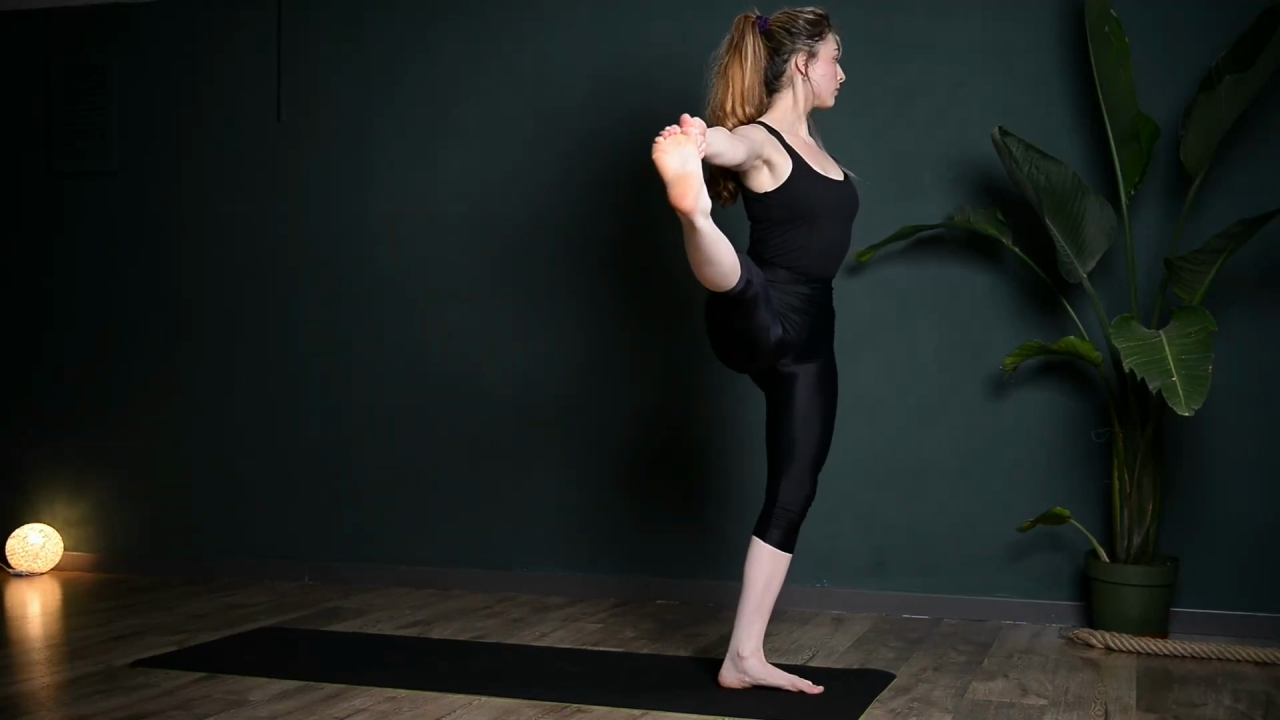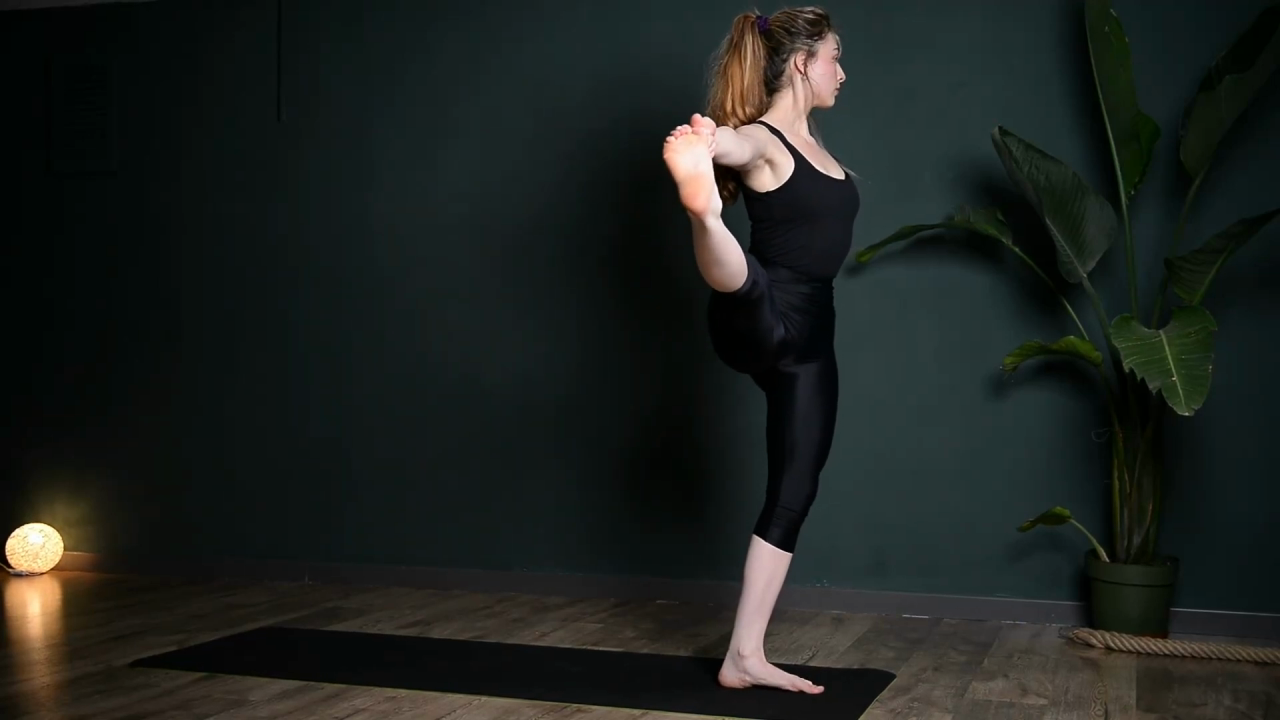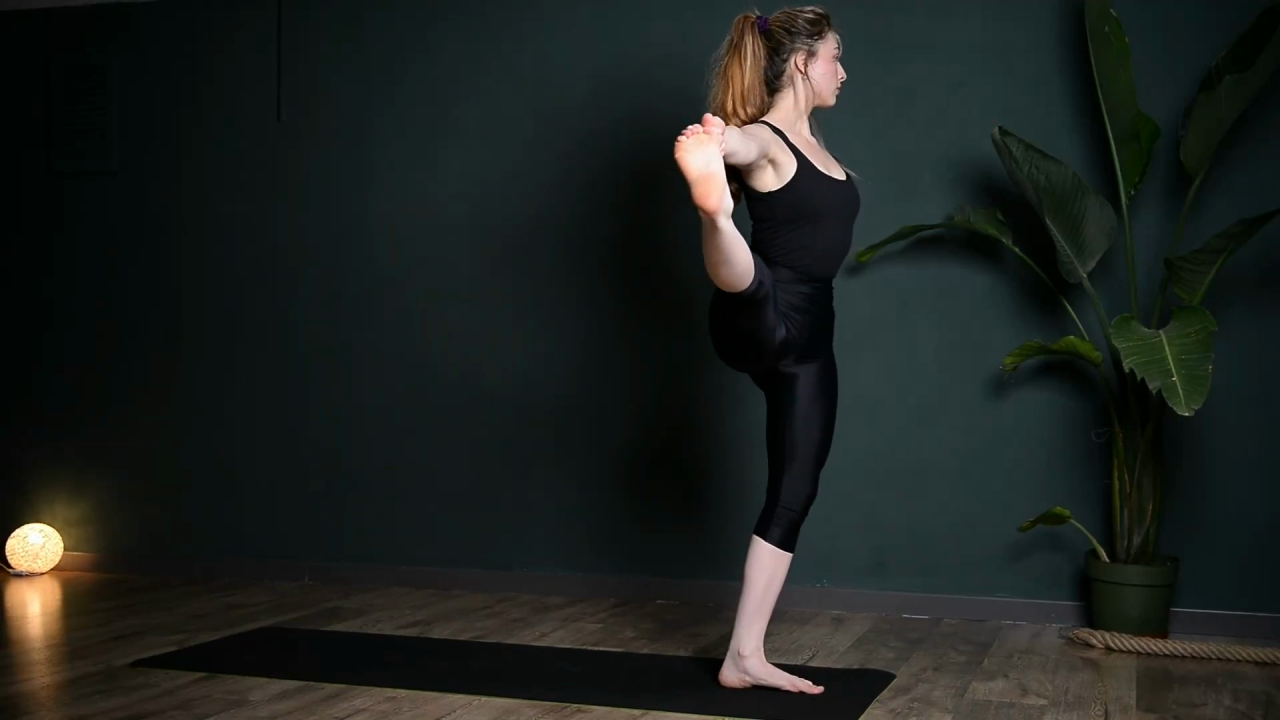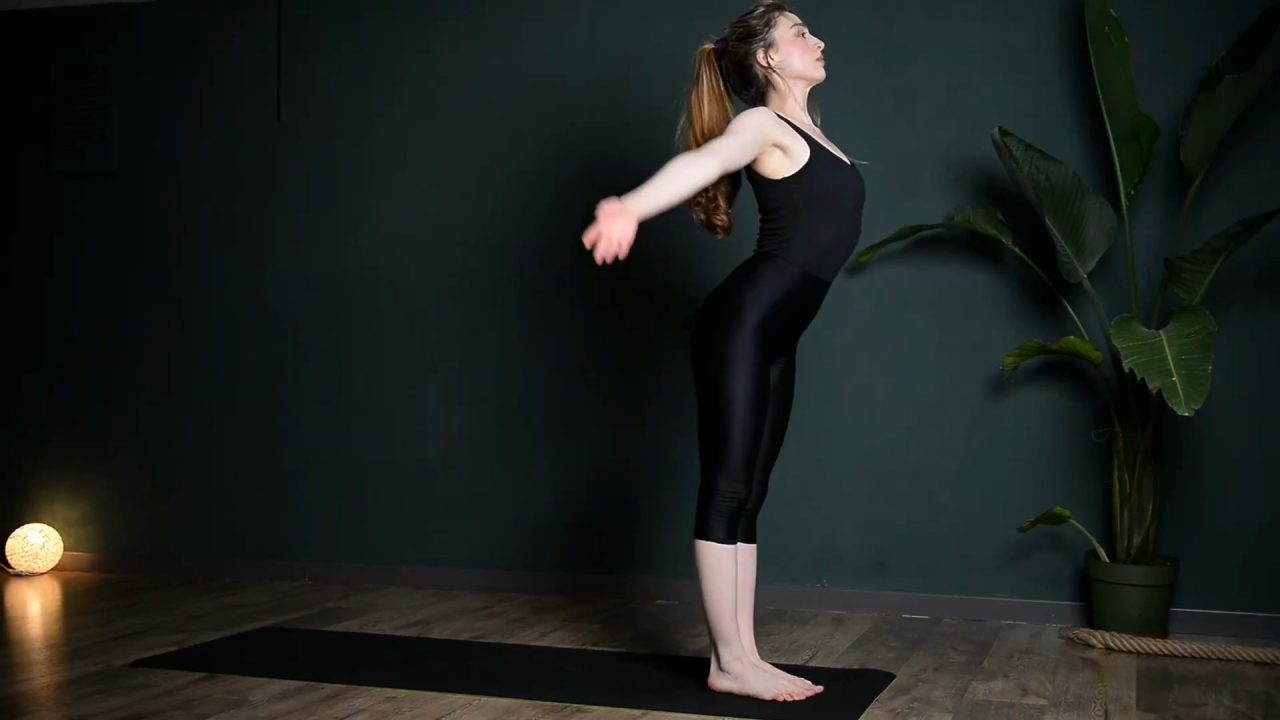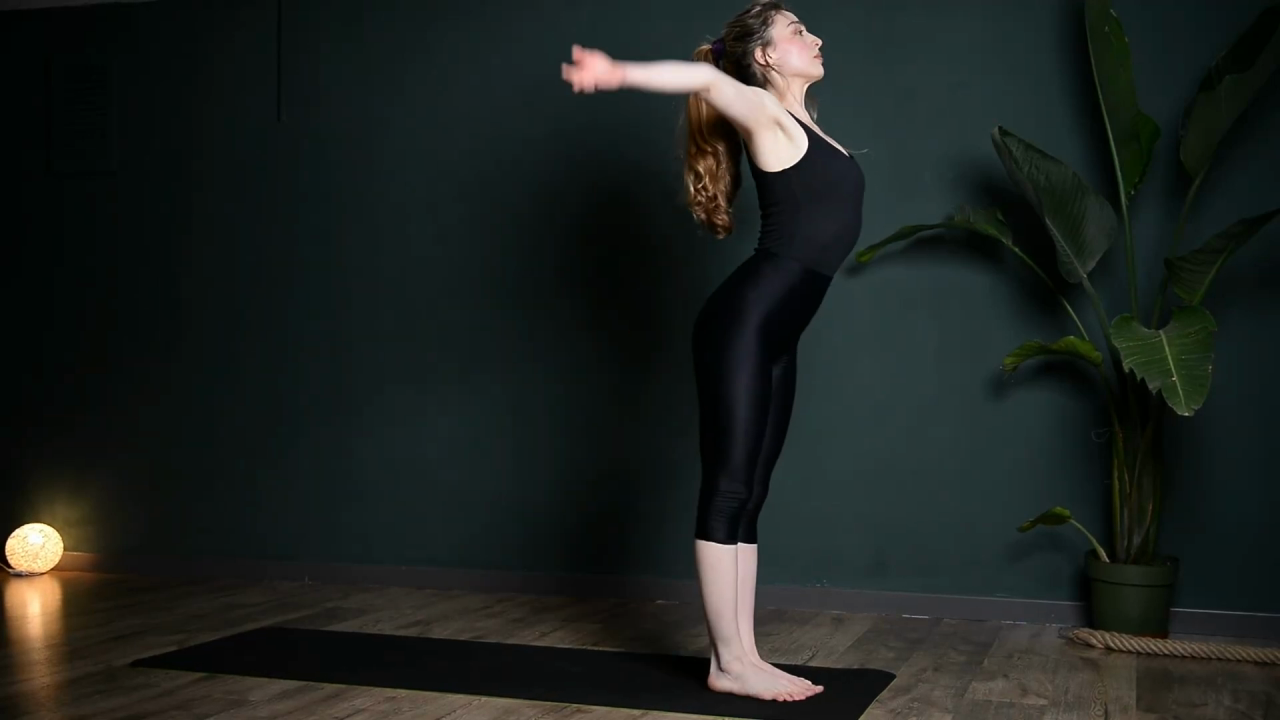
dt=0.2s
person 1, frame 1
left shoulder: (810, 141)
right shoulder: (759, 139)
right elbow: (725, 145)
right wrist: (695, 144)
left hip: (809, 335)
right hip: (758, 324)
left knee: (791, 497)
right knee: (735, 282)
left ankle: (744, 657)
person 1, frame 2
left shoulder: (810, 141)
right shoulder: (759, 139)
right elbow: (732, 146)
right wrist: (703, 146)
left hip: (808, 335)
right hip: (757, 325)
left knee: (792, 496)
right knee: (741, 284)
left ankle: (744, 656)
person 1, frame 3
left shoulder: (806, 138)
right shoulder: (761, 135)
right elbow: (737, 150)
right wrist: (711, 146)
left hip: (803, 337)
right hip: (760, 323)
left knee: (793, 493)
left ankle: (745, 656)
person 1, frame 4
left shoulder: (804, 130)
right shoulder: (765, 125)
right elbow: (700, 161)
right wrist: (630, 208)
left hip: (774, 335)
right hip: (744, 325)
left knee: (747, 493)
right knee: (727, 487)
left ankle: (740, 657)
right ankle: (730, 662)
person 1, frame 5
left shoulder: (797, 120)
right shoulder: (764, 114)
right elbow: (705, 77)
right wrist: (622, 72)
left hip: (774, 335)
right hip: (744, 324)
left knee: (748, 494)
right knee: (727, 487)
left ankle: (740, 658)
right ankle: (729, 662)
